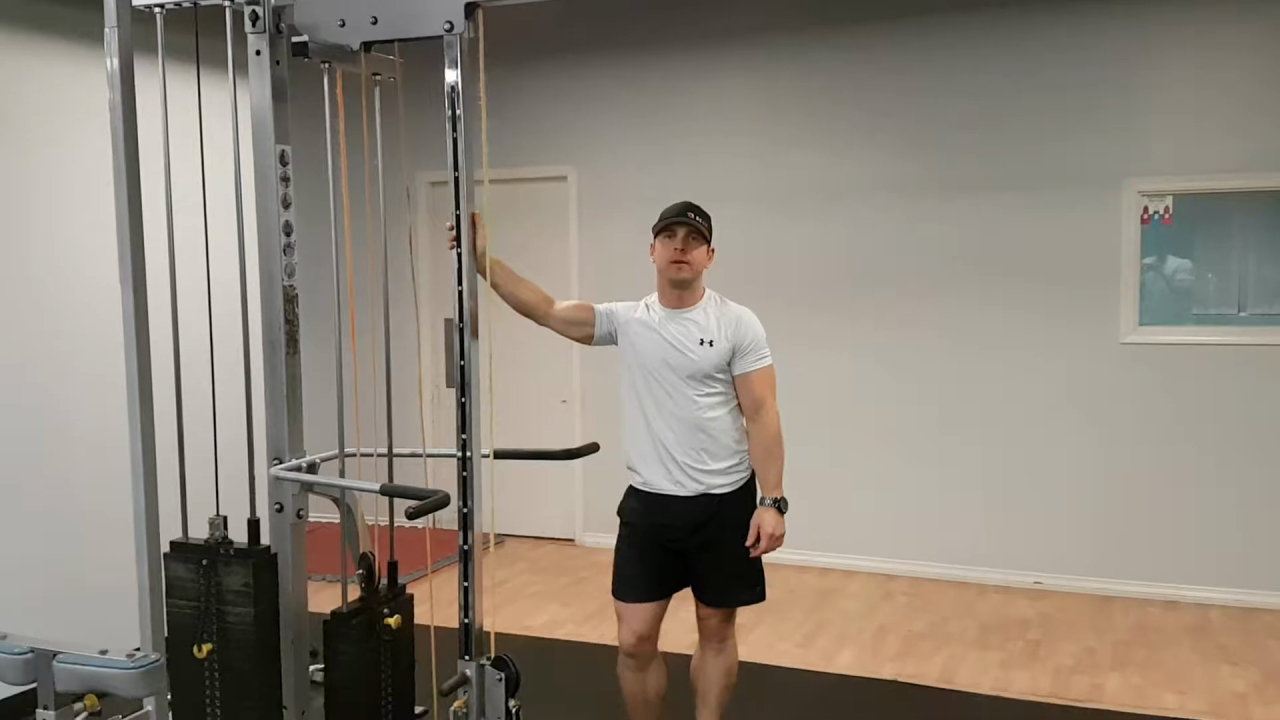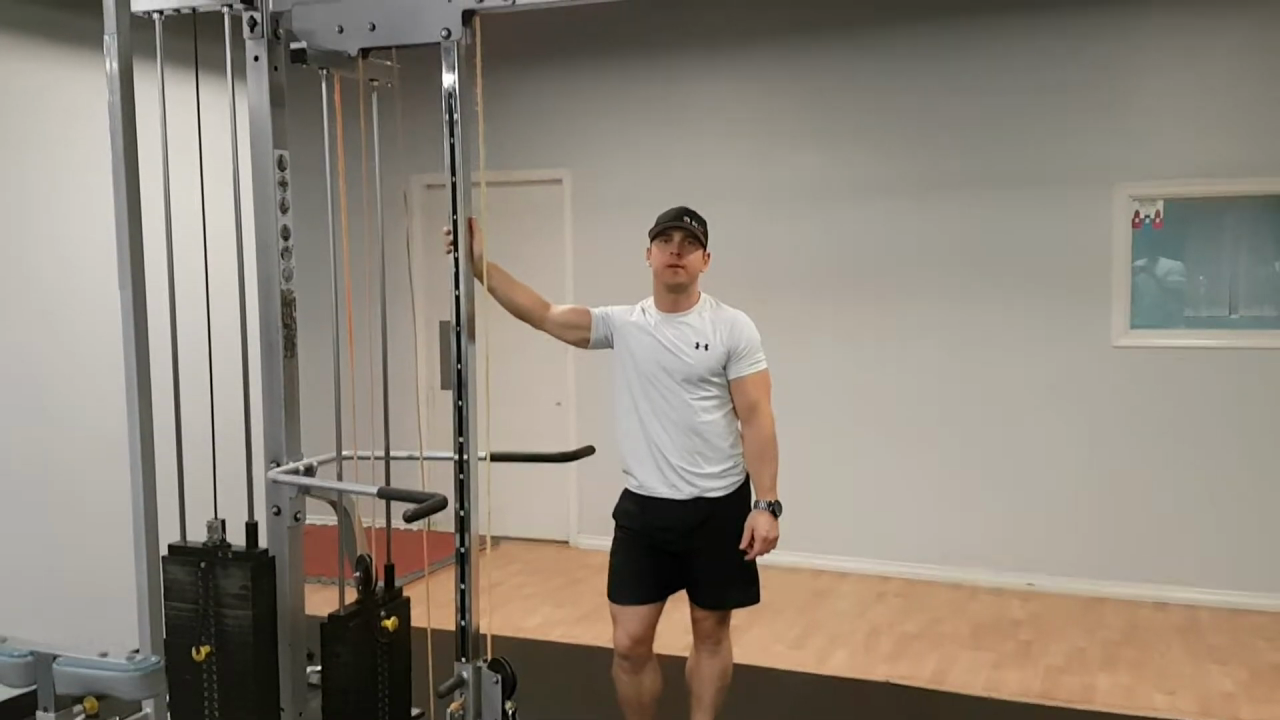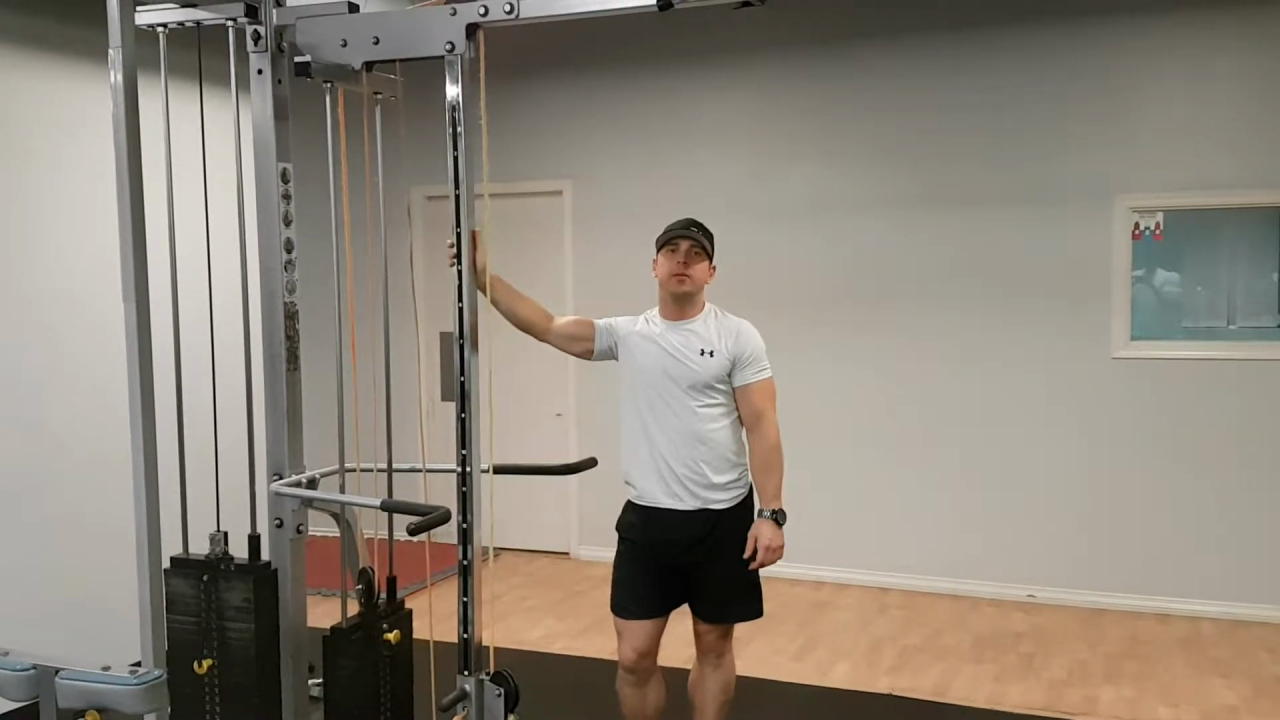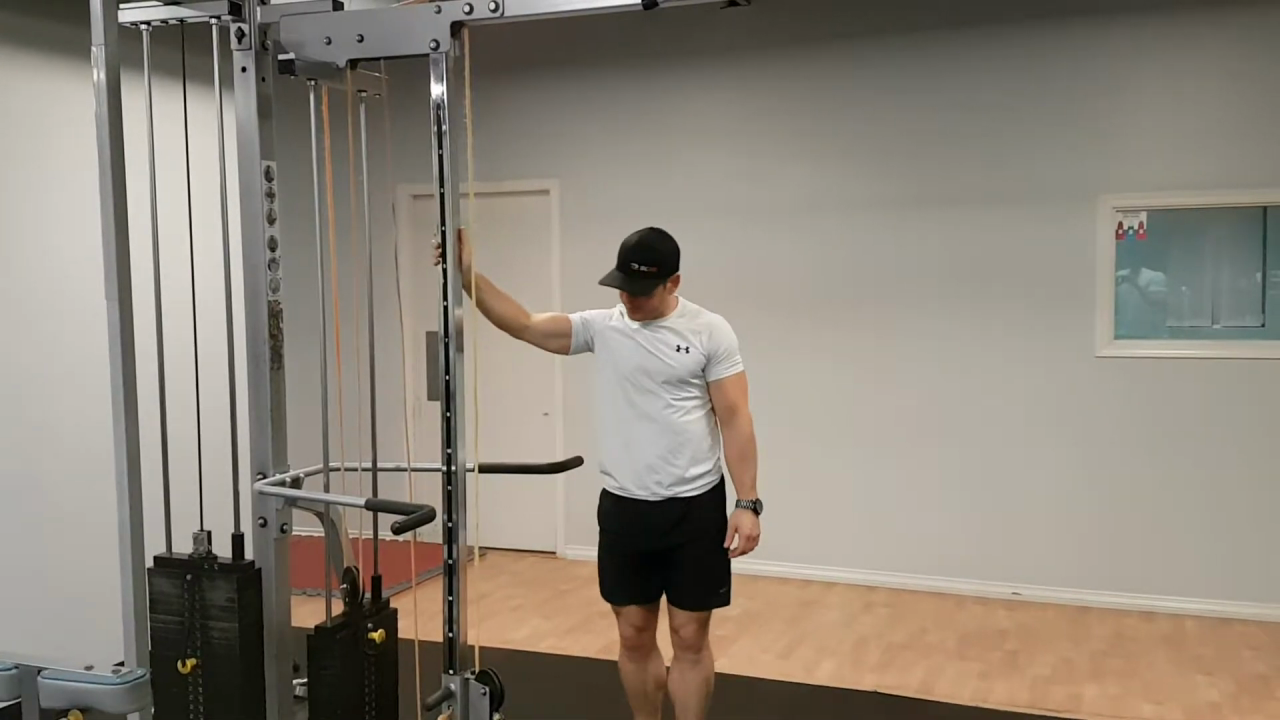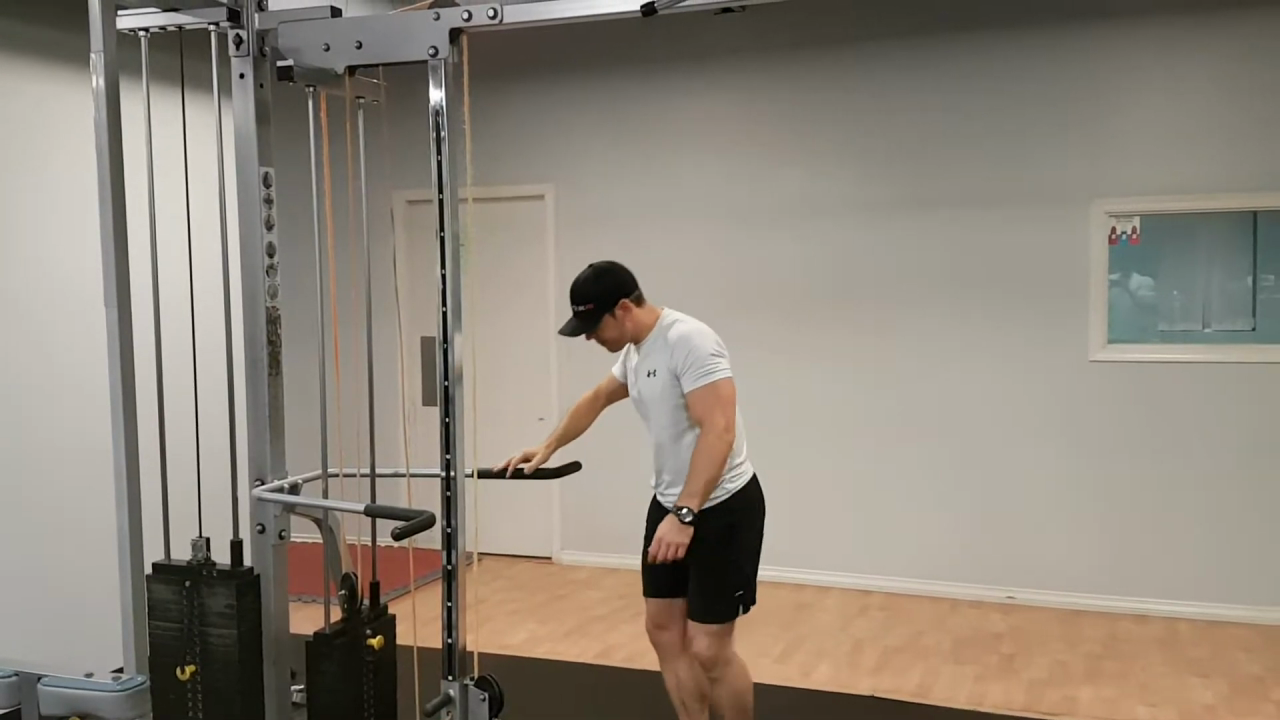
dt=1s
person 1, frame 1
left shoulder: (737, 323)
right shoulder: (626, 320)
left elbow: (761, 415)
right elbow: (545, 310)
left wrist: (771, 502)
right wrist: (483, 258)
left hip: (723, 503)
right hip: (649, 504)
left knee: (716, 630)
right knee: (635, 640)
person 1, frame 2
left shoulder: (732, 327)
right shoulder: (621, 324)
left elbow: (756, 418)
right elbow: (542, 315)
left wrist: (766, 504)
right wrist: (480, 262)
left hip: (718, 506)
right hip: (645, 507)
left knee: (711, 631)
right knee: (630, 642)
person 1, frame 3
left shoulder: (737, 336)
right shoulder: (626, 334)
left elbow: (762, 427)
right elbow: (546, 327)
left wrist: (770, 514)
right wrist: (483, 274)
left hip: (722, 518)
right hip: (647, 519)
left knee: (713, 646)
right knee: (635, 656)
person 1, frame 4
left shoulder: (709, 332)
right shoulder: (601, 325)
left elbow: (735, 420)
right elbow: (522, 325)
left wrist: (748, 504)
right wrist: (469, 274)
left hip: (694, 508)
right hip: (624, 507)
left knee: (690, 639)
right knee: (635, 636)
person 1, frame 5
left shoulder: (688, 340)
right shoulder: (636, 352)
left elbow: (719, 432)
right elbow: (597, 400)
left wrist: (683, 516)
right wrist: (546, 448)
left hip: (725, 510)
right hip: (672, 502)
left knee: (708, 650)
right knee: (663, 632)
